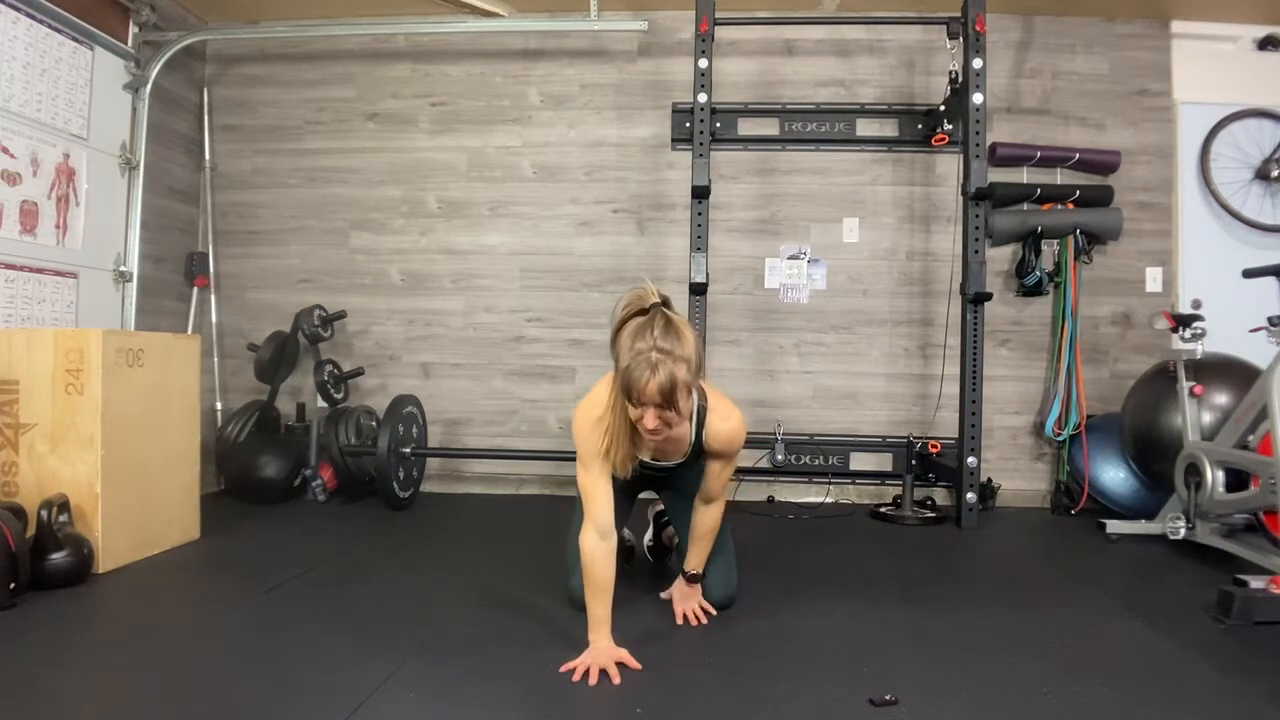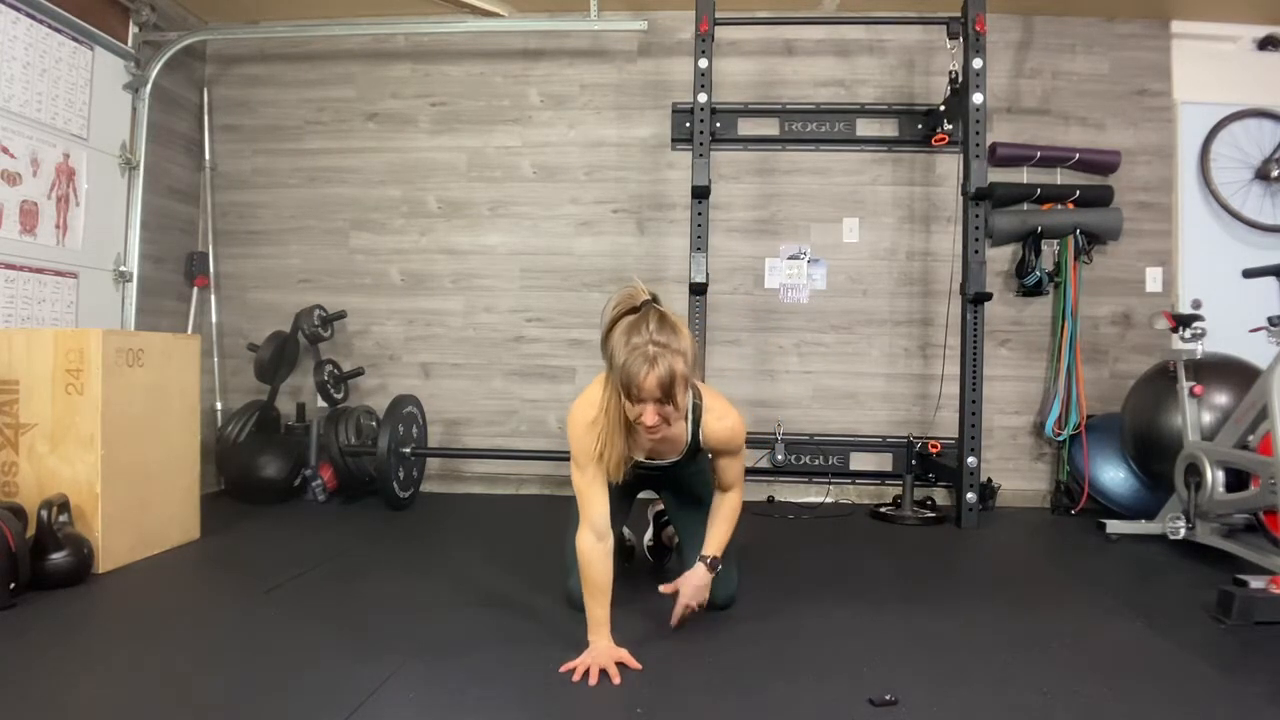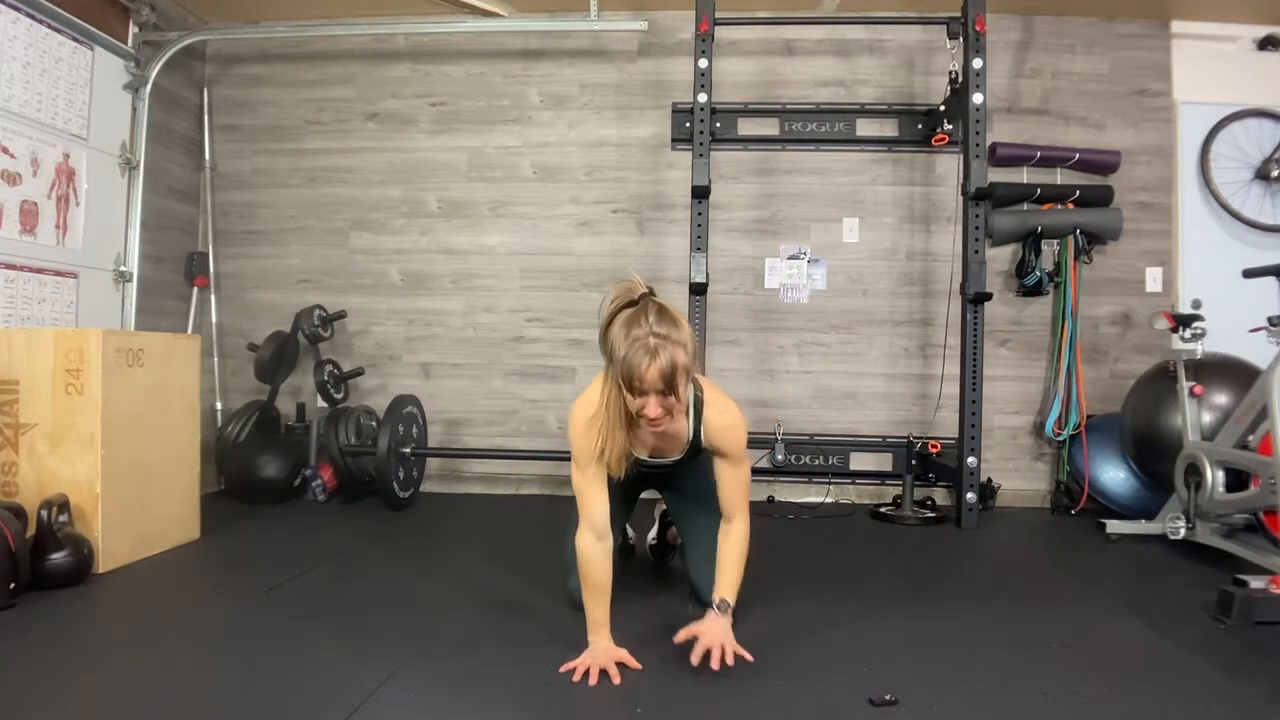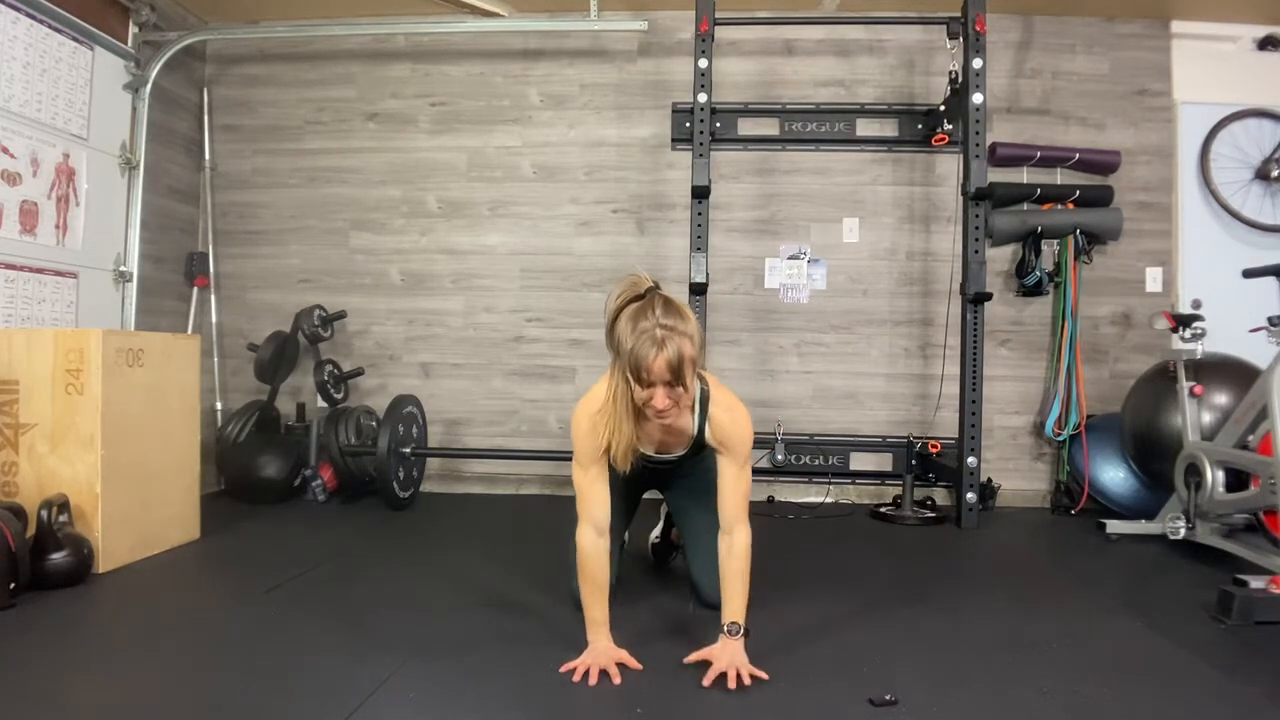
dt=0.2s
person 1, frame 1
left shoulder: (724, 423)
right shoulder: (594, 413)
left elbow: (710, 502)
right elbow: (597, 531)
left wrist: (691, 577)
right wrist: (600, 640)
left hip: (685, 472)
right hip: (619, 470)
left knee: (718, 593)
right knee: (583, 593)
left ankle: (666, 528)
right ankle: (624, 544)
person 1, frame 2
left shoulder: (720, 421)
right shoulder: (589, 415)
left elbow: (729, 490)
right elbow: (593, 532)
left wrist: (706, 566)
right wrist: (600, 639)
left hip: (686, 472)
right hip: (618, 471)
left knee: (719, 593)
right knee: (581, 594)
left ankle: (666, 527)
right ankle: (623, 542)
person 1, frame 3
left shoulder: (721, 416)
right shoulder: (590, 414)
left elbow: (735, 517)
right elbow: (592, 532)
left wrist: (720, 611)
right wrist: (599, 640)
left hip: (688, 471)
right hip: (619, 470)
left knee: (716, 589)
right knee: (582, 593)
left ankle: (670, 528)
right ankle: (626, 538)
person 1, frame 4
left shoulder: (727, 414)
right shoulder: (595, 412)
left elbow: (734, 528)
right elbow: (592, 529)
left wrist: (732, 636)
right wrist: (599, 639)
left hip: (691, 468)
right hip: (621, 469)
left knee: (714, 591)
right knee: (589, 590)
left ankle: (673, 530)
right ankle: (622, 540)
